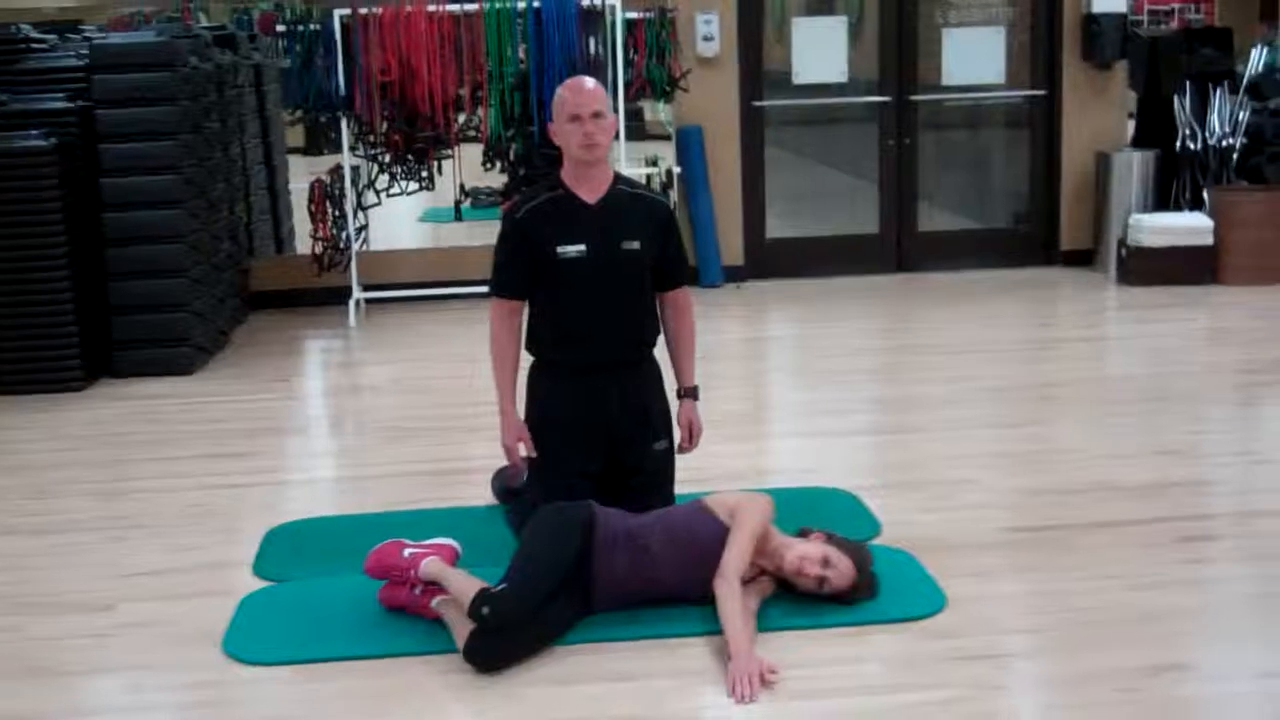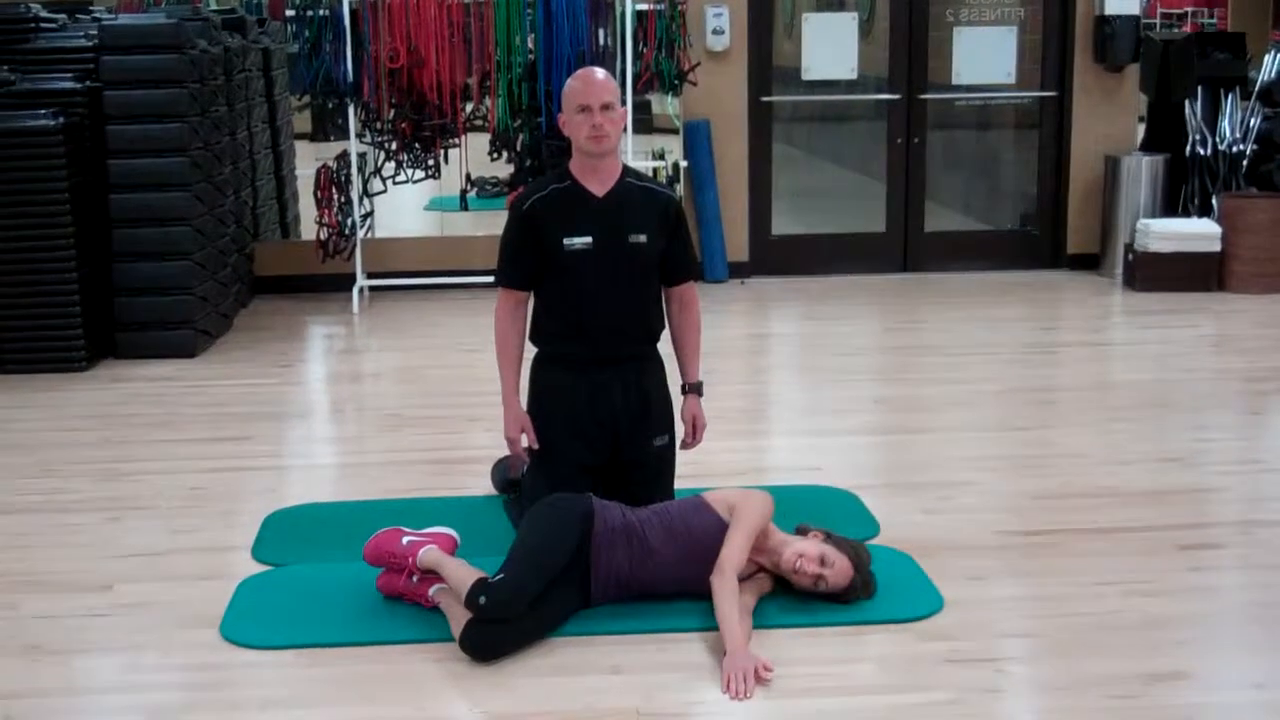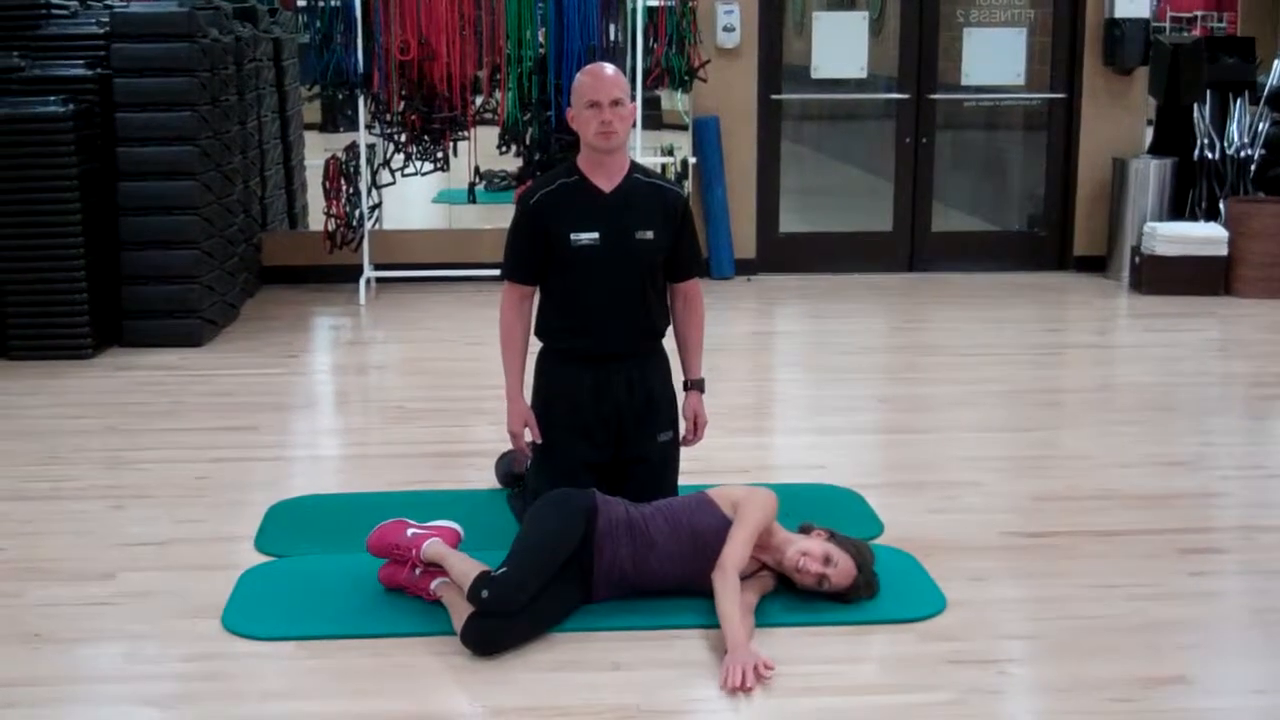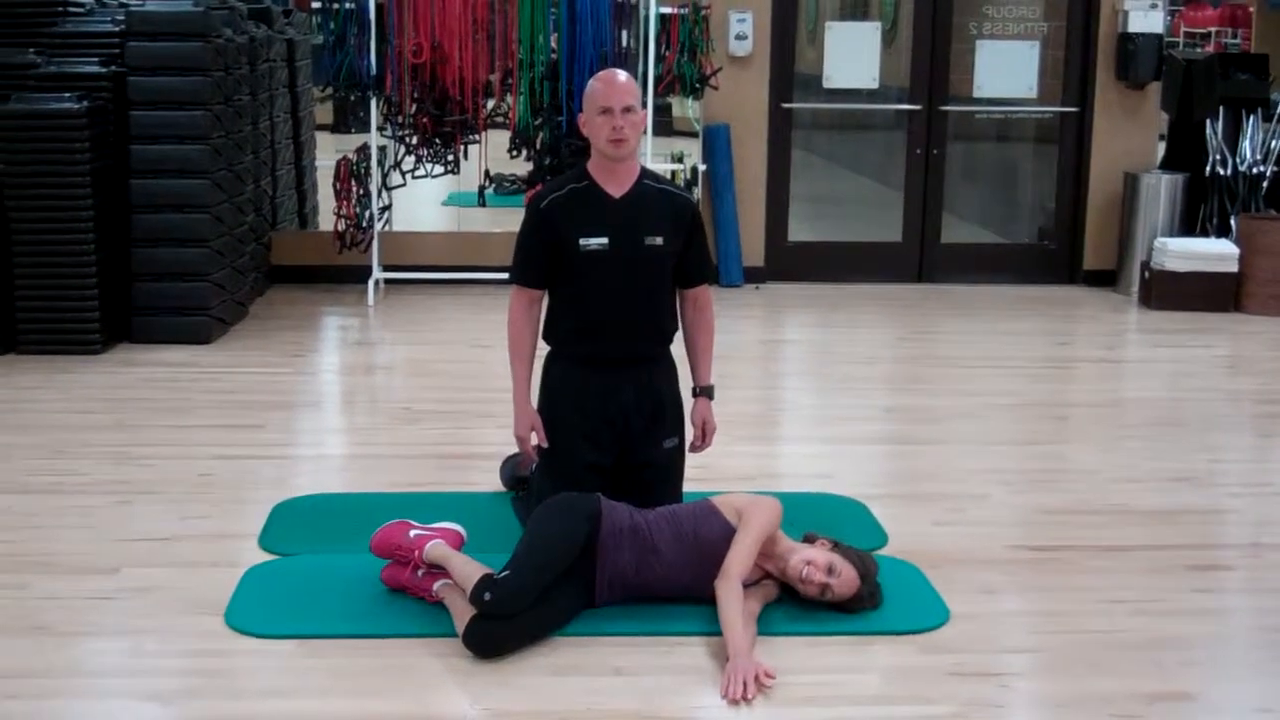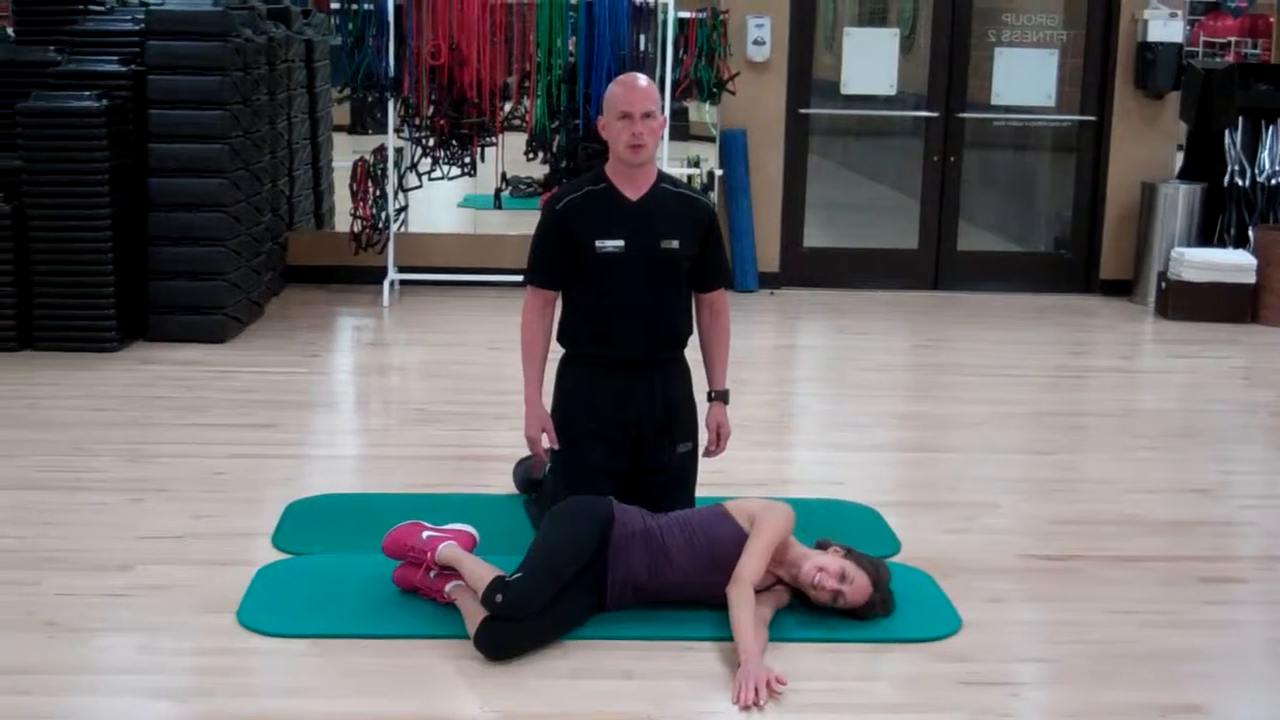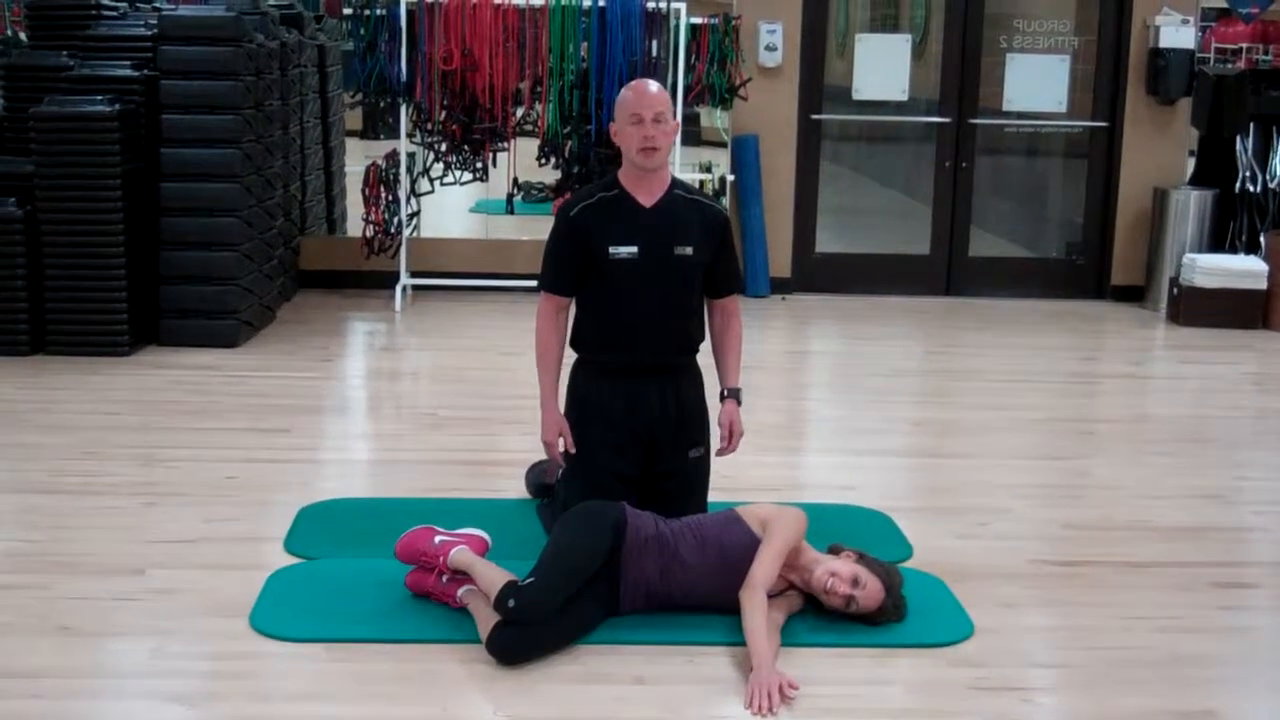
dt=0.4s
person 1, frame 1
left shoulder: (763, 584)
right shoulder: (759, 508)
left elbow: (739, 603)
right elbow: (725, 578)
left wrist: (742, 652)
right wrist: (742, 652)
left hip: (589, 595)
right hip: (579, 532)
left knee: (487, 654)
right knee: (501, 613)
left ankle: (435, 598)
right ankle: (426, 563)
person 1, frame 2
left shoulder: (760, 581)
right shoulder: (758, 503)
left elbow: (736, 600)
right elbow: (723, 574)
left wrist: (739, 650)
right wrist: (737, 650)
left hip: (588, 588)
right hip: (576, 524)
left knee: (484, 643)
right knee: (498, 602)
left ankle: (432, 587)
right ankle: (425, 551)
person 1, frame 3
left shoulder: (763, 580)
right shoulder: (762, 502)
left elbow: (738, 599)
right elbow: (724, 572)
left wrist: (740, 648)
right wrist: (738, 648)
left hip: (590, 584)
right hip: (581, 520)
left knee: (485, 638)
right knee: (502, 596)
left ankle: (435, 580)
right ankle: (427, 544)
person 1, frame 4
left shoulder: (766, 589)
right shoulder: (767, 509)
left elbow: (741, 606)
right elbow: (728, 579)
left wrist: (741, 655)
right wrist: (739, 655)
left hip: (593, 588)
right hip: (585, 522)
left knee: (487, 641)
right knee: (503, 597)
left ankle: (437, 582)
right ankle: (431, 546)
person 1, frame 5
left shoulder: (778, 595)
right shoulder: (780, 517)
left elbow: (753, 613)
right elbow: (739, 585)
left wrist: (752, 662)
right wrist: (750, 661)
left hip: (606, 593)
right hip: (597, 527)
left knee: (498, 643)
right knee: (515, 601)
left ankle: (450, 584)
right ankle: (443, 547)
person 1, frame 6
left shoulder: (791, 599)
right shoulder: (791, 520)
left elbow: (764, 616)
right elbow: (752, 590)
left wrist: (763, 667)
right wrist: (763, 666)
left hip: (618, 596)
right hip: (609, 530)
left knee: (510, 647)
right knee: (527, 605)
left ankle: (462, 588)
right ankle: (455, 551)
person 2, frame 1
left shoulder: (652, 210)
right shoulder: (527, 217)
left elbow: (675, 302)
right elbow: (506, 315)
left wrist: (688, 393)
right wrist: (508, 411)
left hip: (638, 387)
right hip: (560, 391)
right ankle: (517, 484)
person 2, frame 2
left shoulder: (659, 202)
right shoulder: (534, 207)
left elbow: (682, 297)
right elbow: (511, 305)
left wrist: (692, 388)
right wrist: (511, 401)
left hip: (641, 381)
right hip: (561, 383)
right ankle: (518, 475)
person 2, frame 3
left shoulder: (667, 199)
right shoulder: (541, 201)
left elbow: (686, 294)
right elbow: (517, 299)
left wrist: (694, 385)
right wrist: (515, 396)
left hip: (646, 378)
right hip: (567, 378)
right ankle: (523, 472)
person 2, frame 4
left shoulder: (677, 206)
right shoulder: (551, 206)
left elbow: (696, 301)
right elbow: (525, 303)
left wrist: (703, 392)
right wrist: (521, 400)
left hip: (653, 384)
right hip: (573, 383)
right ankle: (528, 475)
person 2, frame 5
left shoulder: (694, 210)
right shoulder: (568, 208)
left elbow: (712, 305)
right elbow: (539, 304)
left wrist: (718, 396)
right wrist: (533, 400)
left hip: (666, 386)
right hip: (588, 385)
right ankle: (541, 478)
person 2, frame 6
left shoulder: (707, 216)
right shoulder: (581, 214)
left elbow: (724, 308)
right elbow: (552, 309)
left wrist: (731, 393)
right wrist: (550, 406)
left hip: (679, 392)
right hip: (600, 391)
right ankle: (555, 481)
